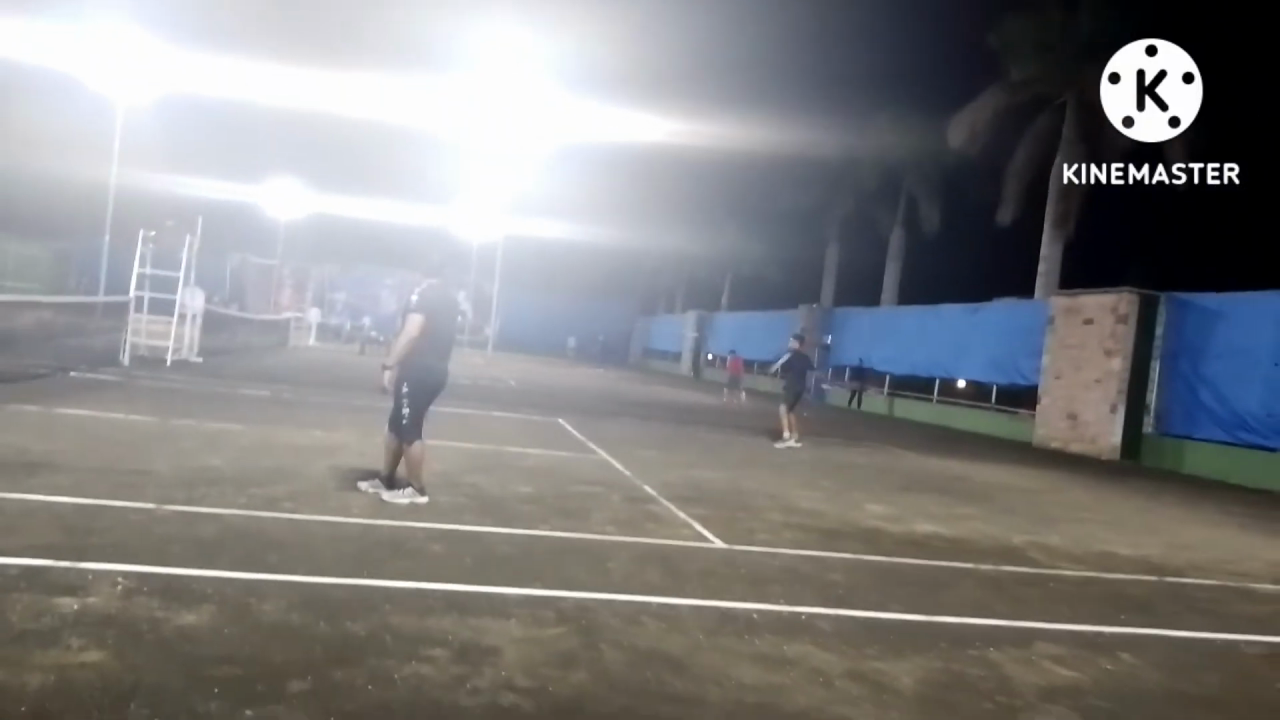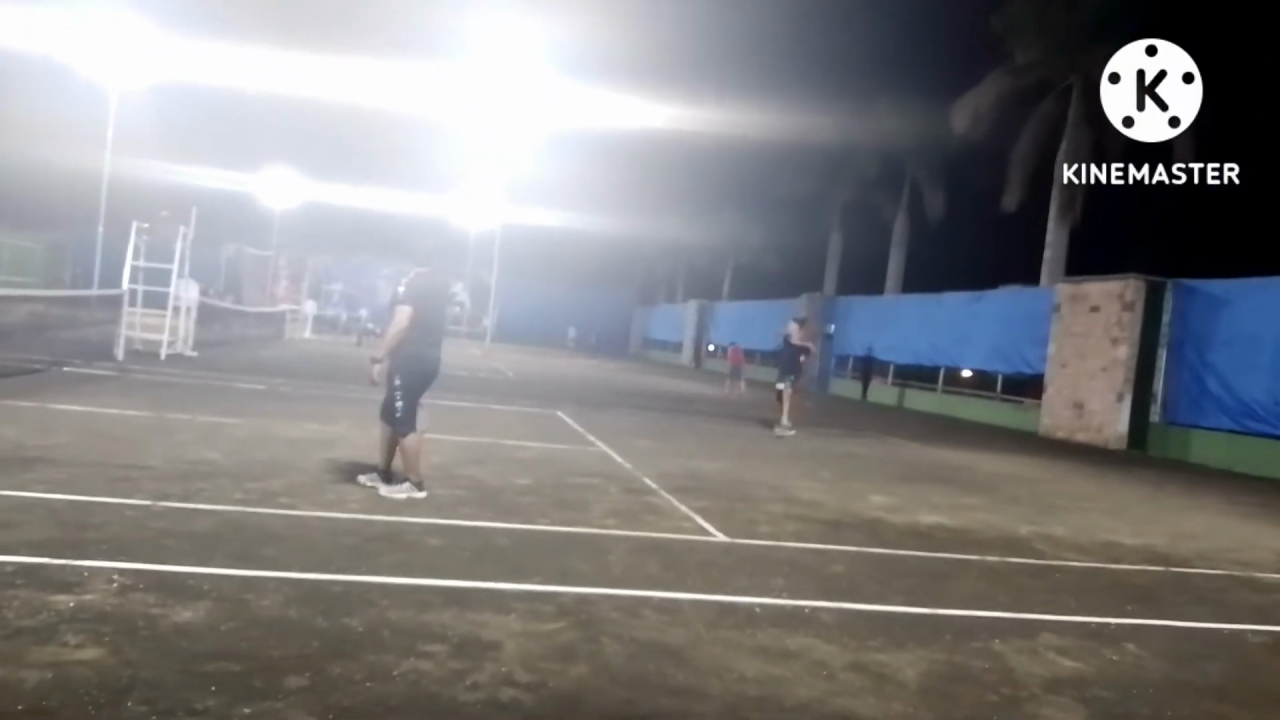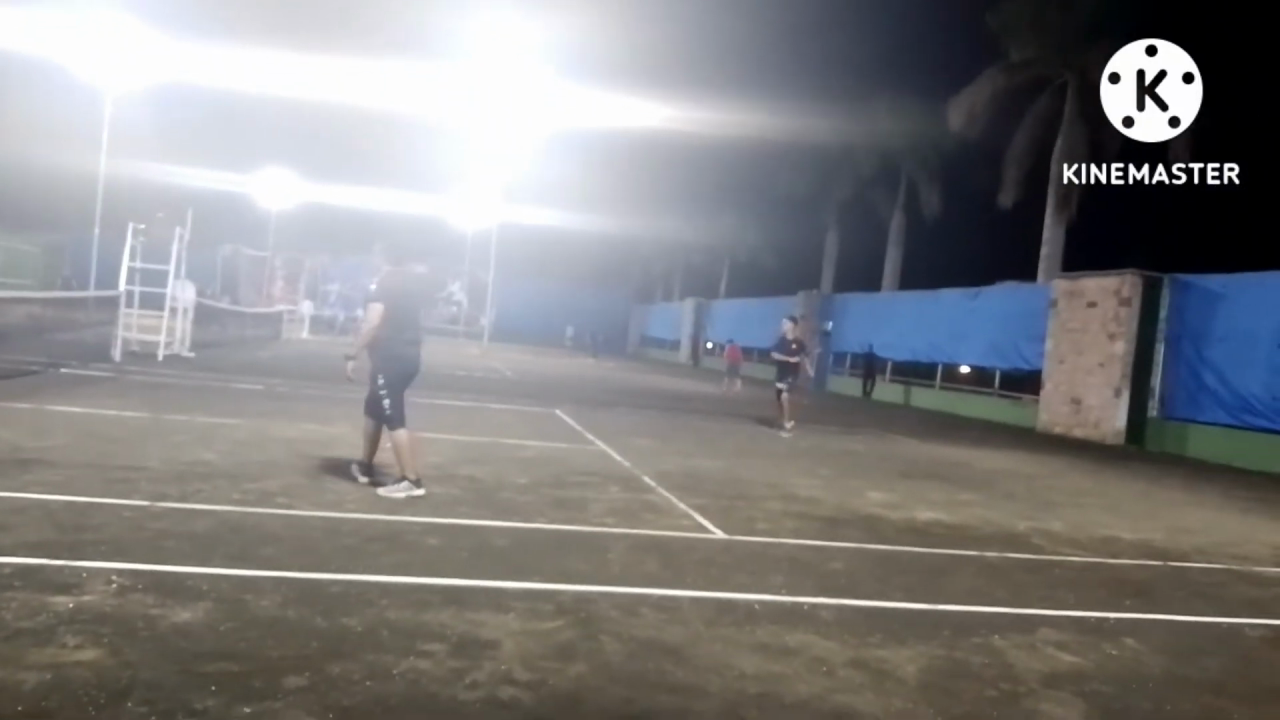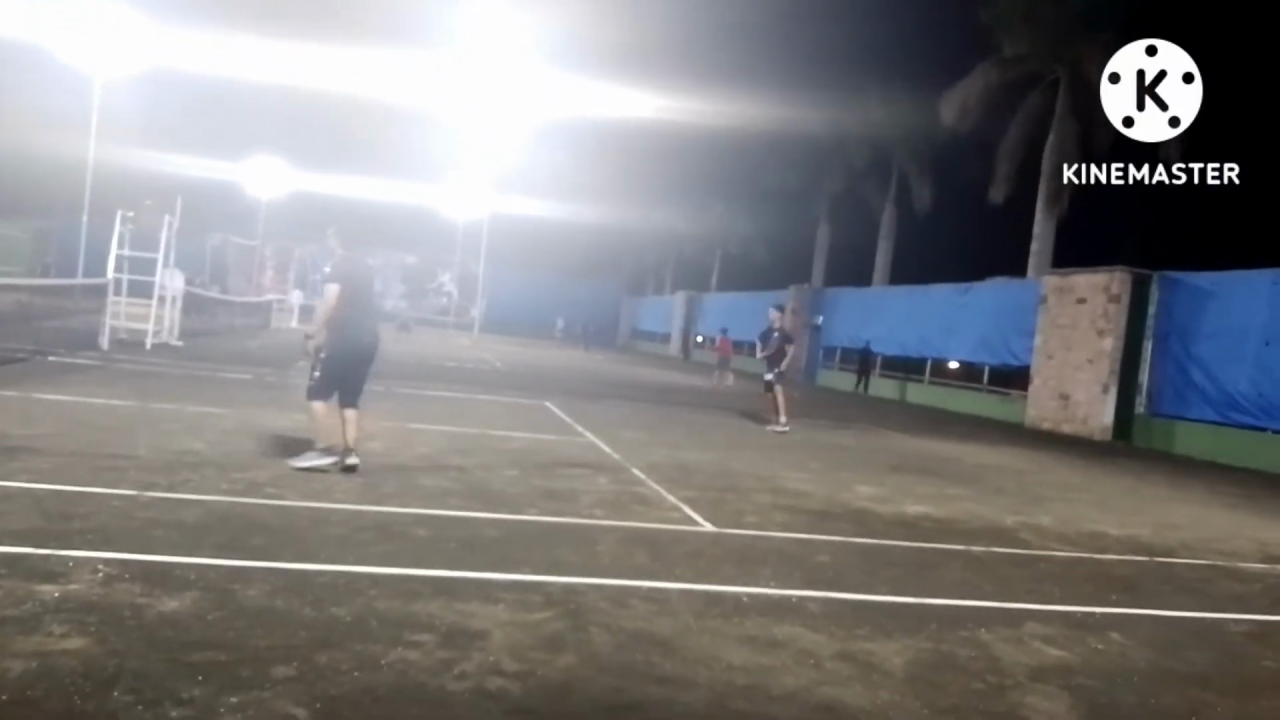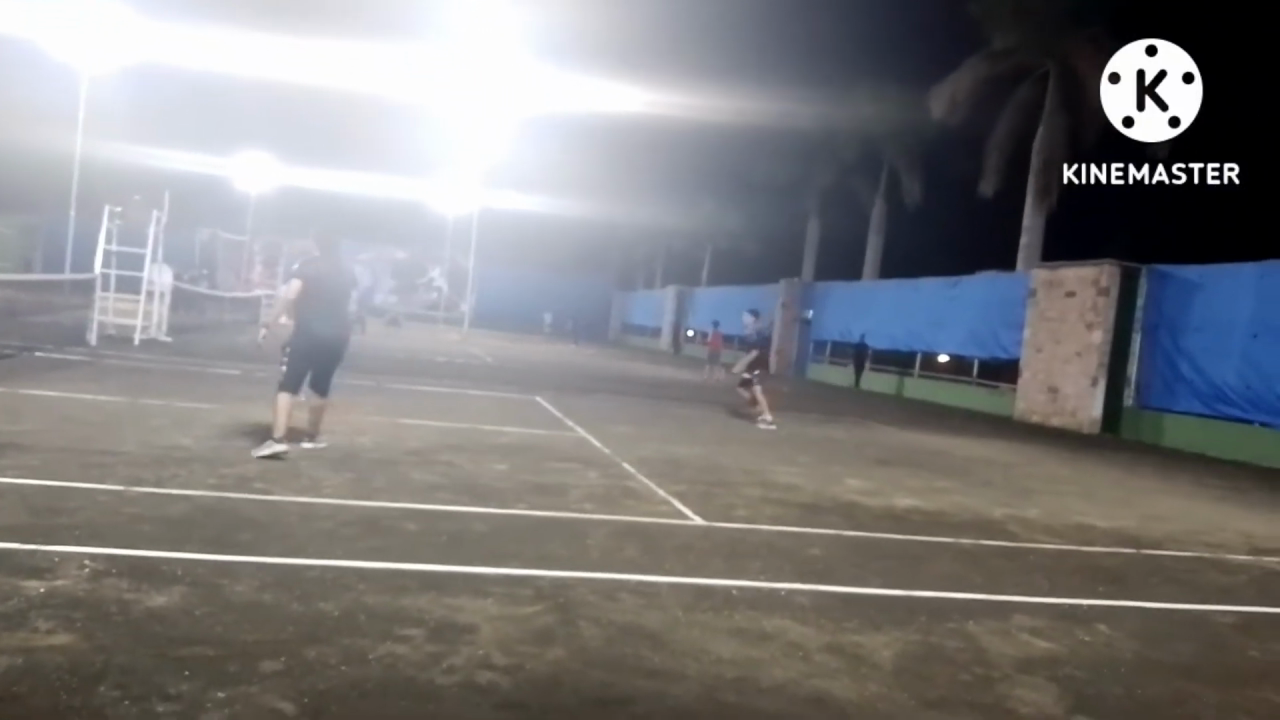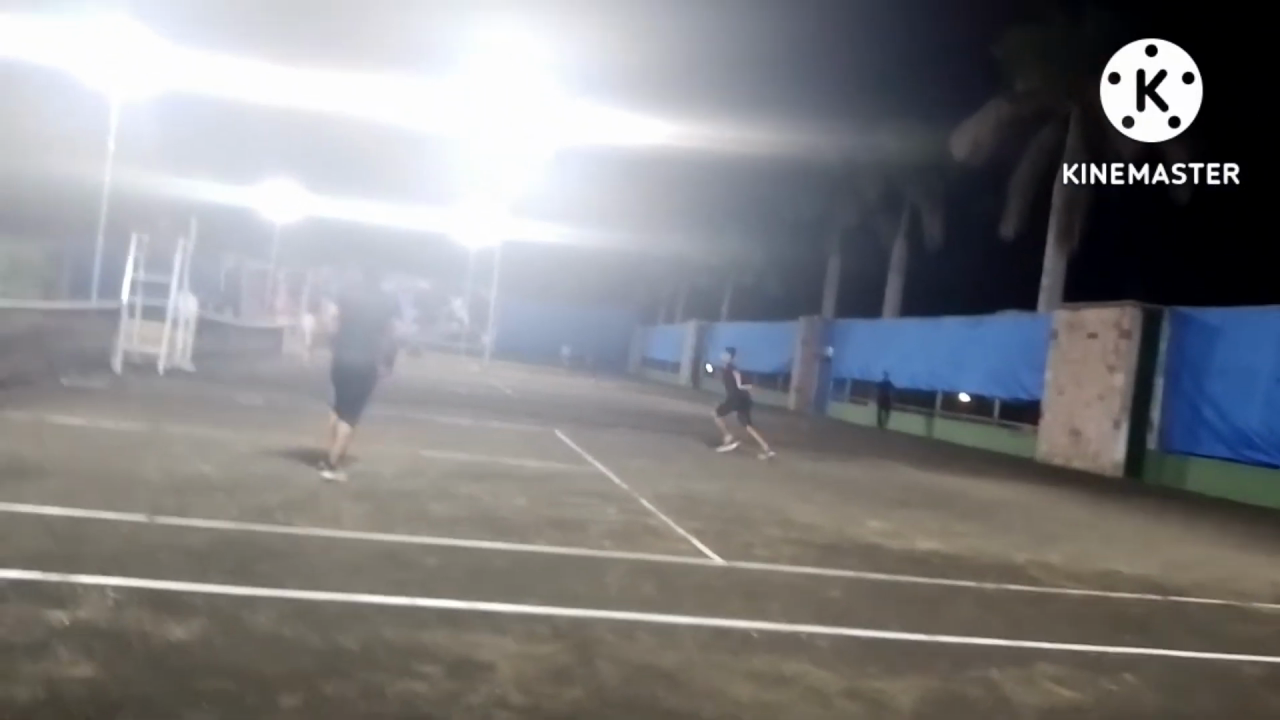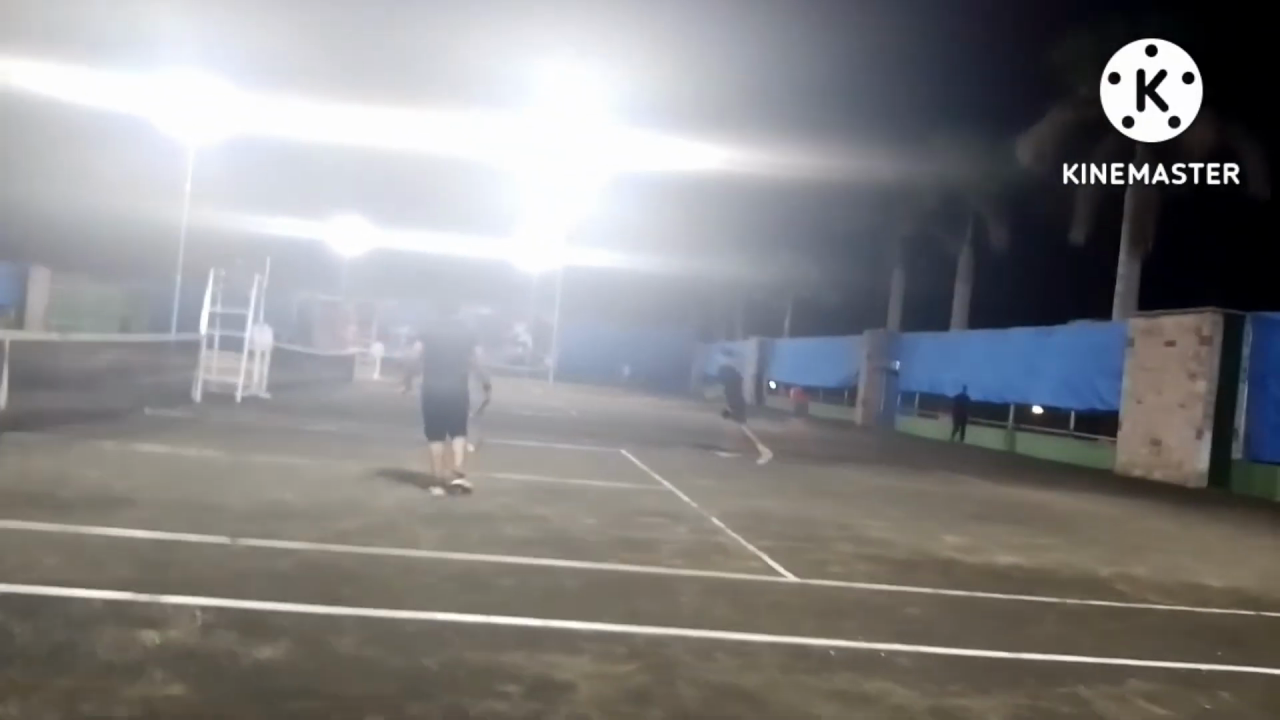
dt=0.4s
person 1, frame 1
left shoulder: (424, 293)
right shoulder: (448, 297)
left elbow: (411, 332)
left wrist: (389, 365)
left hip: (418, 372)
right hip: (434, 371)
left knee: (409, 430)
right knee: (396, 425)
left ankle: (416, 489)
right ankle: (386, 479)
person 1, frame 2
left shoulder: (412, 283)
right shoulder: (439, 285)
left elbow: (400, 324)
left wrist: (378, 358)
left hip: (410, 361)
right hip: (427, 359)
left knee: (403, 422)
right knee: (390, 415)
left ankle: (414, 483)
right ankle: (383, 473)
person 1, frame 3
left shoulder: (384, 282)
right shoulder: (412, 283)
left elbow: (372, 322)
left wrist: (352, 355)
left hip: (390, 359)
right hip: (408, 356)
left knee: (393, 419)
right knee: (373, 410)
left ankle: (411, 481)
right ankle: (365, 467)
person 1, frame 4
left shoulder: (338, 266)
right shoulder: (365, 268)
left elbow: (329, 303)
left wrist: (312, 335)
left hip: (344, 339)
right hip: (368, 340)
left knee: (317, 393)
right knee: (349, 399)
left ankle: (321, 451)
right ankle: (349, 452)
person 1, frame 5
left shoulder: (306, 266)
right shoulder: (348, 273)
left elbow: (289, 297)
right elbow: (349, 308)
left wrist: (268, 324)
right wrist: (344, 335)
left hip: (307, 334)
right hip: (336, 337)
left knee: (287, 387)
right knee: (321, 388)
left ankle: (278, 439)
right ankle: (311, 436)
person 1, frame 6
left shoulder: (347, 294)
right shoulder: (388, 302)
left elbow: (331, 322)
right elbow: (388, 335)
right wrist: (386, 360)
left hip: (342, 359)
right hip: (366, 363)
left knee: (340, 407)
right knee: (350, 414)
left ankle: (330, 456)
right ankle: (332, 464)
person 1, frame 7
left shoulder: (430, 330)
right shoulder: (466, 332)
left elbow: (417, 356)
right elbow: (476, 362)
left wrist: (409, 379)
right wrist: (487, 385)
left hip: (431, 389)
right hip: (457, 389)
left knee: (435, 435)
right knee: (459, 433)
left ankle: (440, 481)
right ankle: (458, 475)
